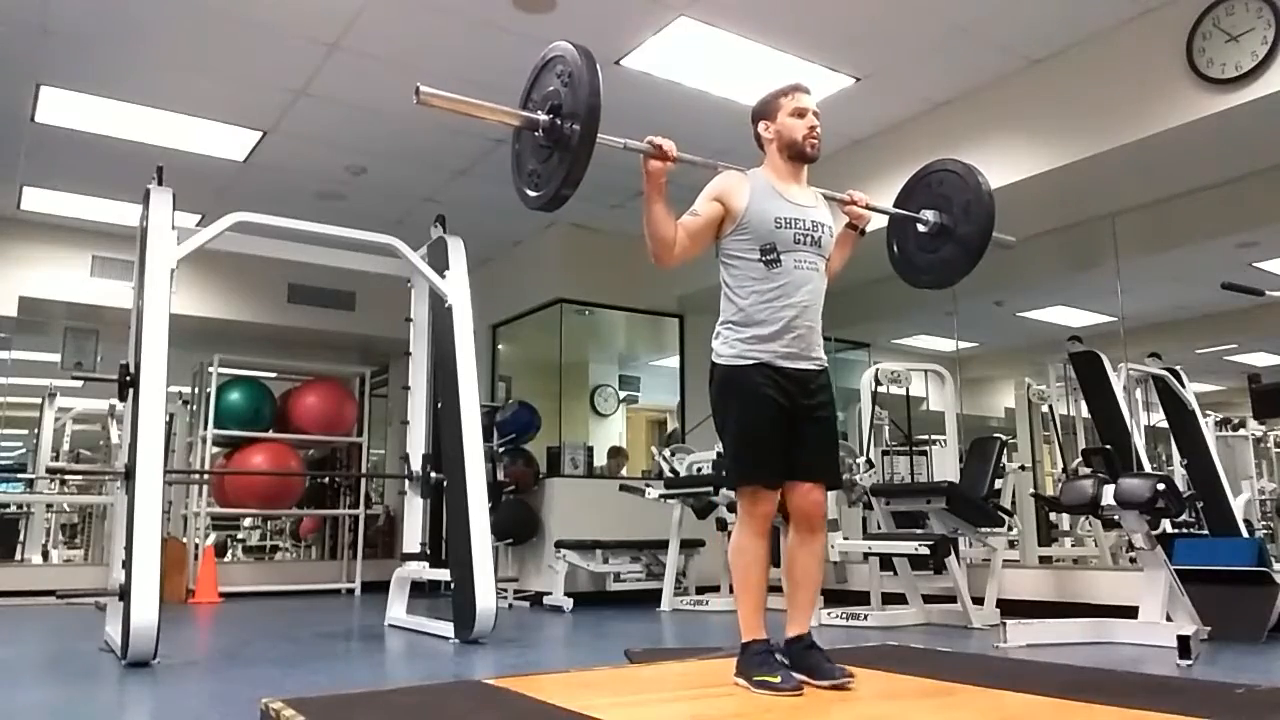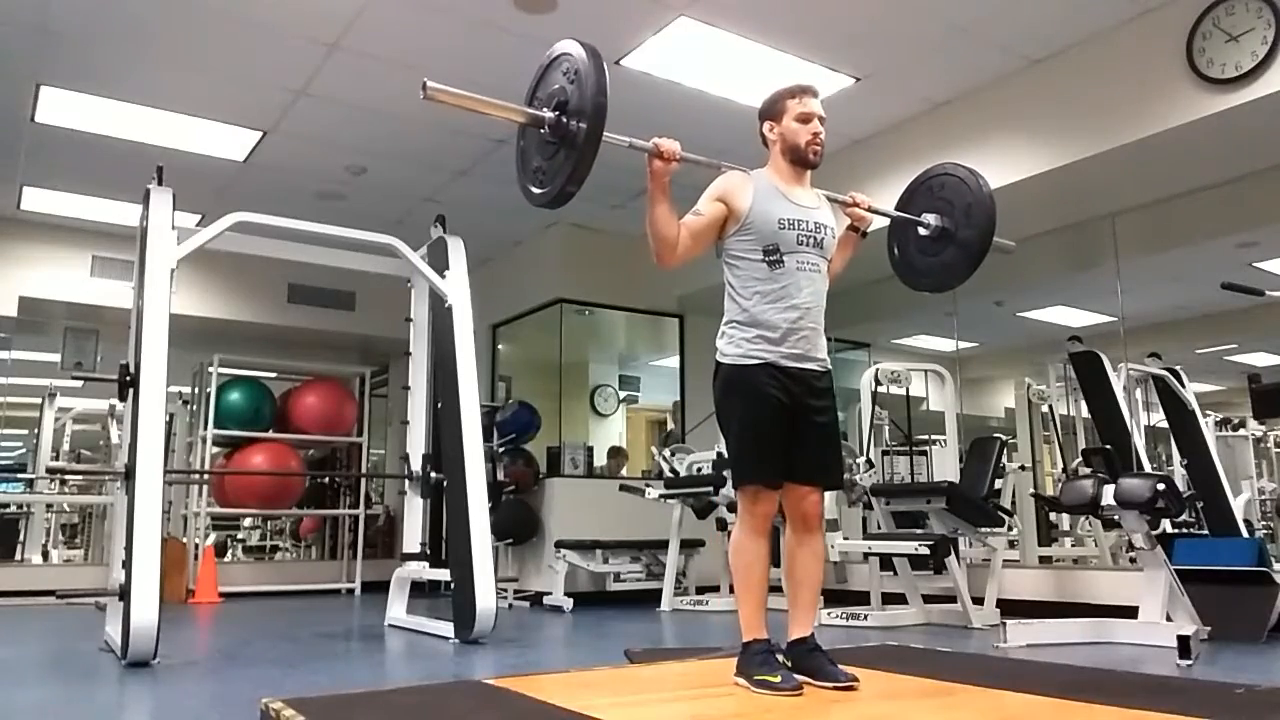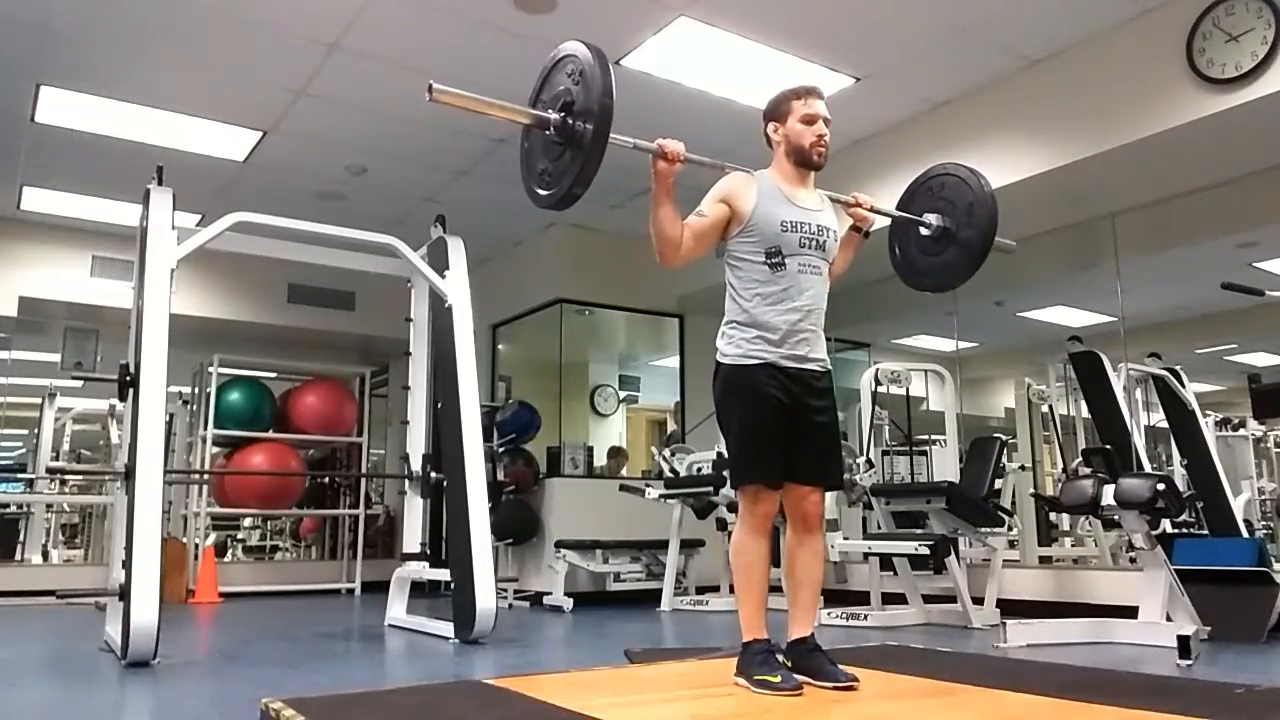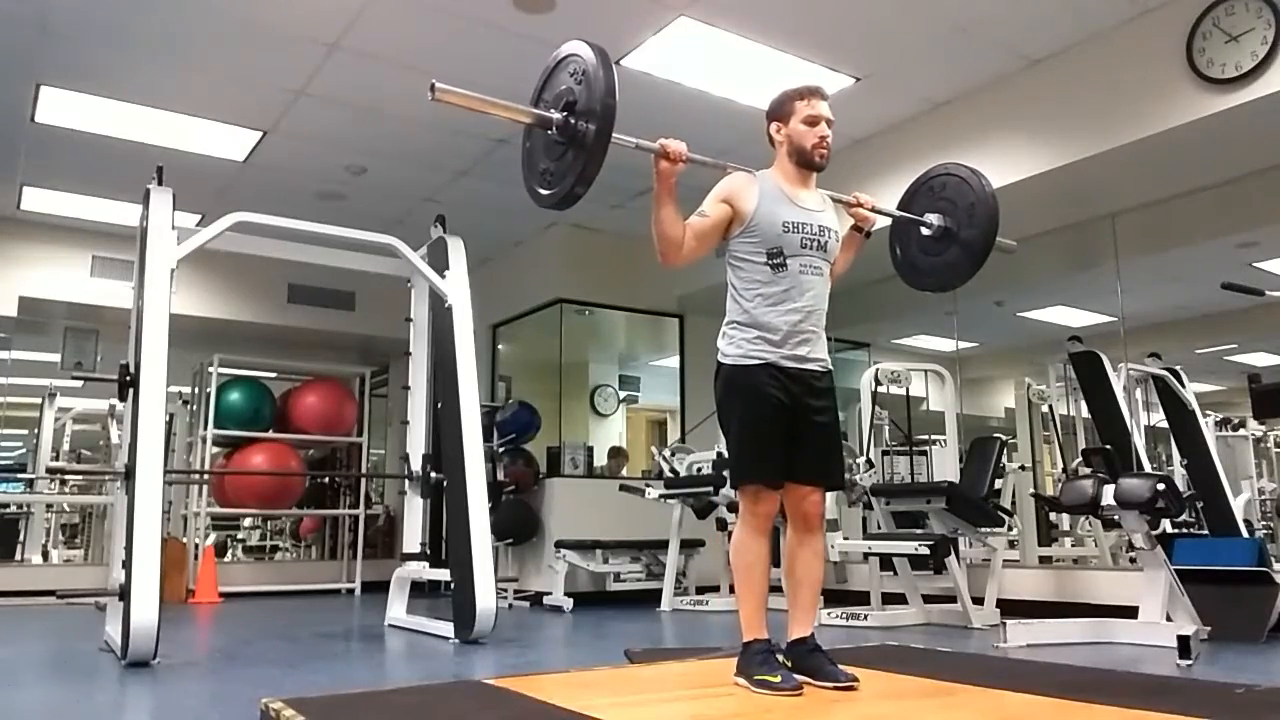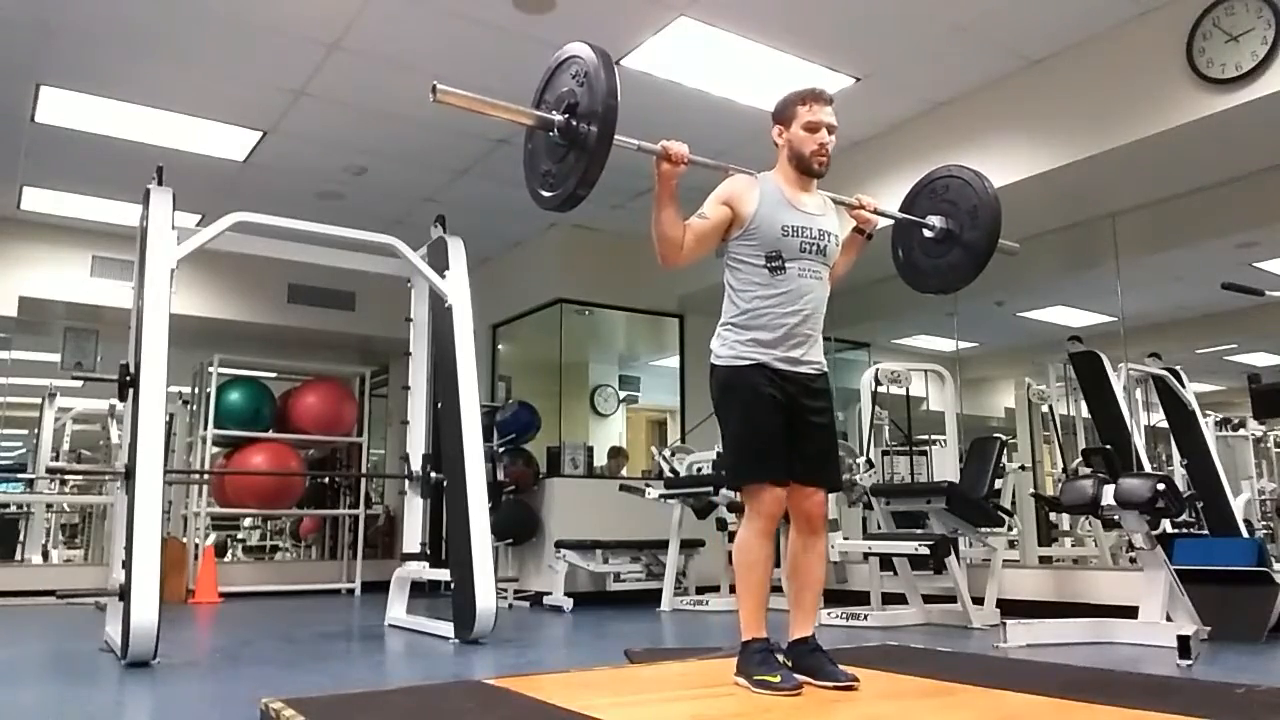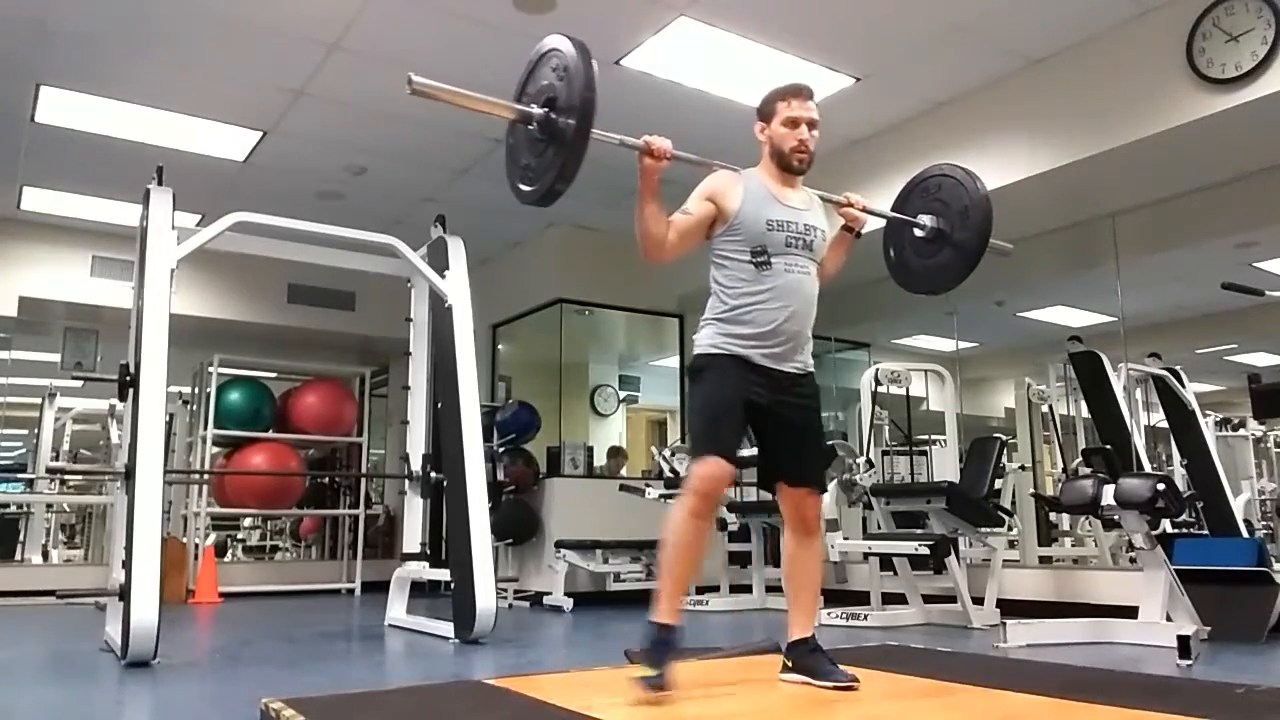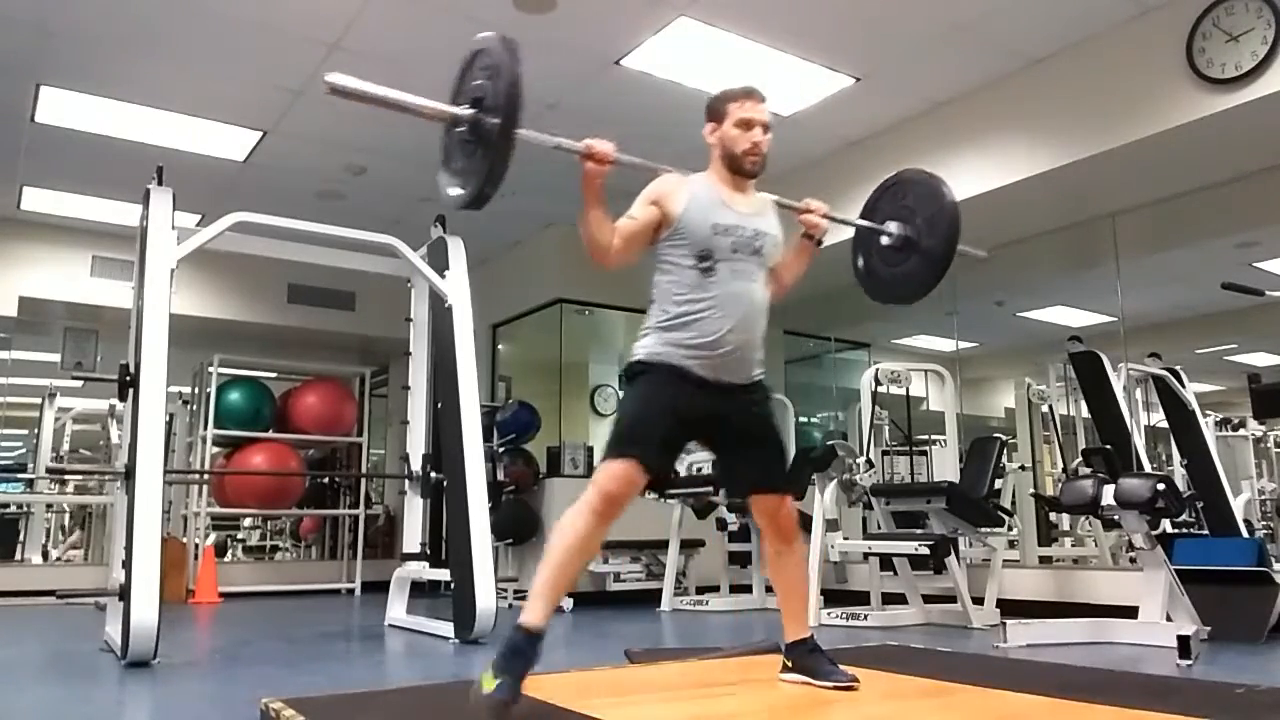
dt=0.3s
person 1, frame 1
left shoulder: (820, 205)
right shoulder: (733, 189)
right elbow: (668, 252)
left wrist: (854, 229)
right wrist: (655, 184)
left hip: (810, 370)
right hip: (748, 366)
left knee: (811, 507)
right knee: (758, 507)
left ankle: (799, 640)
right ankle: (754, 648)
person 1, frame 2
left shoulder: (823, 206)
right shoulder: (737, 189)
right elbow: (669, 251)
left wrist: (856, 231)
right wrist: (658, 182)
left hip: (812, 369)
right hip: (752, 365)
left knee: (809, 508)
right knee: (759, 506)
left ankle: (803, 644)
right ankle: (755, 648)
person 1, frame 3
left shoulder: (825, 207)
right shoulder: (740, 190)
right elbow: (673, 252)
left wrist: (859, 231)
right wrist: (662, 183)
left hip: (812, 370)
right hip: (752, 365)
left knee: (808, 509)
right knee: (759, 505)
left ankle: (802, 643)
right ankle: (754, 648)
person 1, frame 4
left shoulder: (826, 206)
right shoulder: (741, 191)
right elbow: (674, 251)
left wrist: (859, 231)
right wrist: (665, 182)
left hip: (812, 370)
right hip: (752, 366)
left knee: (809, 508)
right knee: (759, 507)
left ankle: (802, 643)
right ankle: (754, 648)
person 1, frame 5
left shoulder: (828, 210)
right shoulder: (742, 193)
right elbow: (674, 252)
left wrist: (861, 234)
right wrist: (665, 184)
left hip: (808, 373)
right hip: (748, 367)
left knee: (812, 509)
right knee: (766, 504)
left ankle: (802, 644)
right ankle: (754, 647)
person 1, frame 6
left shoulder: (814, 204)
right shoulder: (727, 187)
right elbow: (659, 246)
left wrist: (849, 230)
right wrist: (650, 179)
left hip: (793, 371)
right hip: (729, 358)
left knee: (804, 507)
right knee: (704, 483)
left ankle: (802, 648)
right ankle: (661, 633)
person 1, frame 7
left shoulder: (769, 214)
right shoulder: (675, 192)
right elbow: (607, 254)
left wrist: (809, 241)
right wrist: (593, 183)
left hip: (742, 384)
right hip: (670, 371)
left knee: (781, 515)
right knee: (610, 490)
left ankle: (800, 648)
right ankle: (519, 646)
